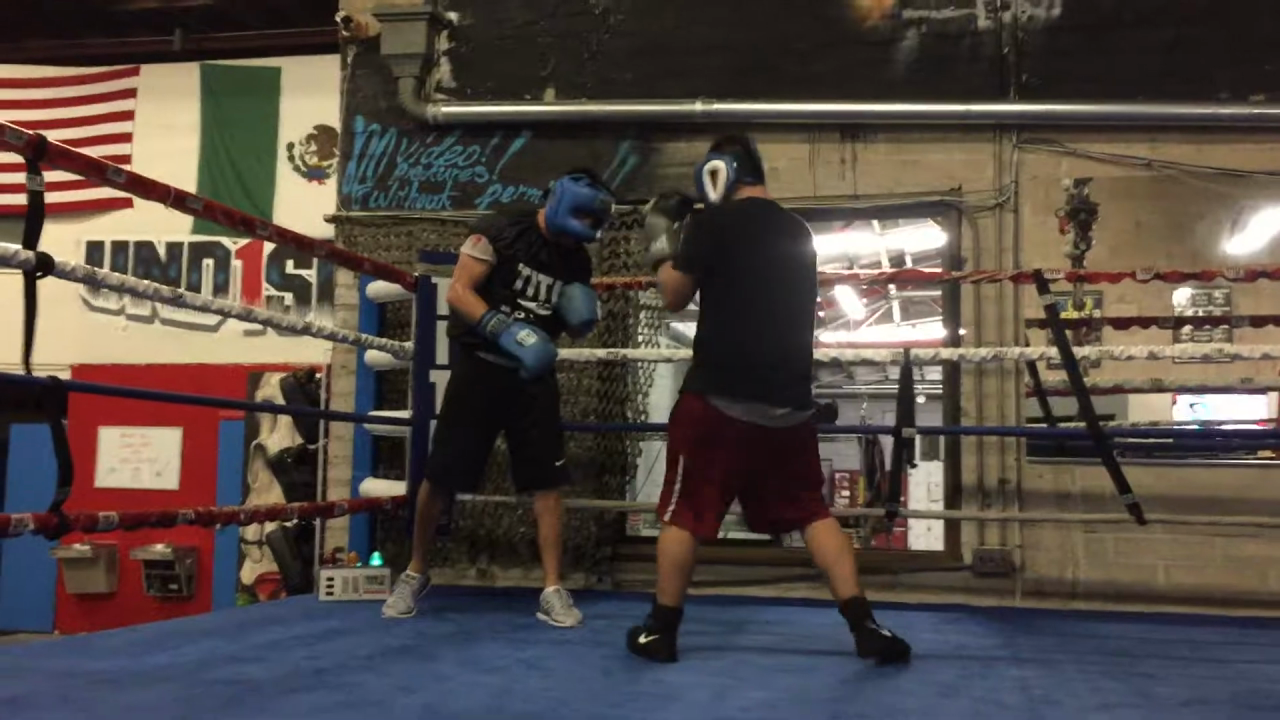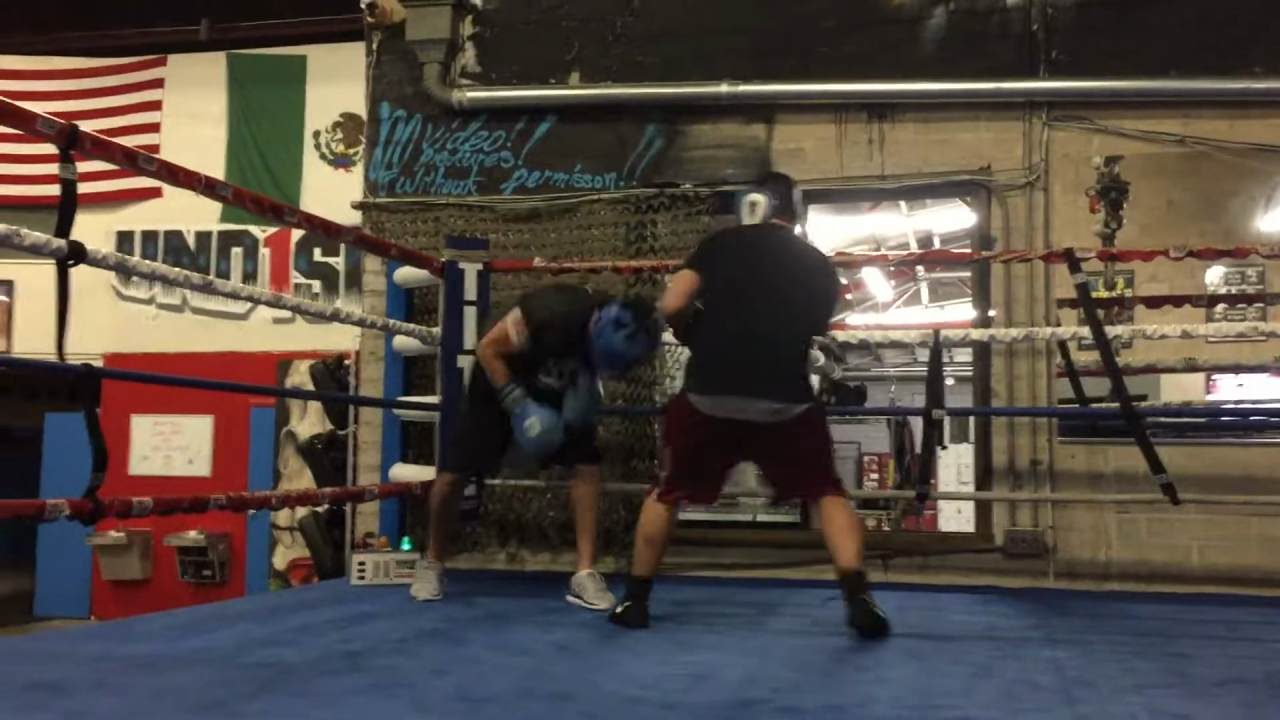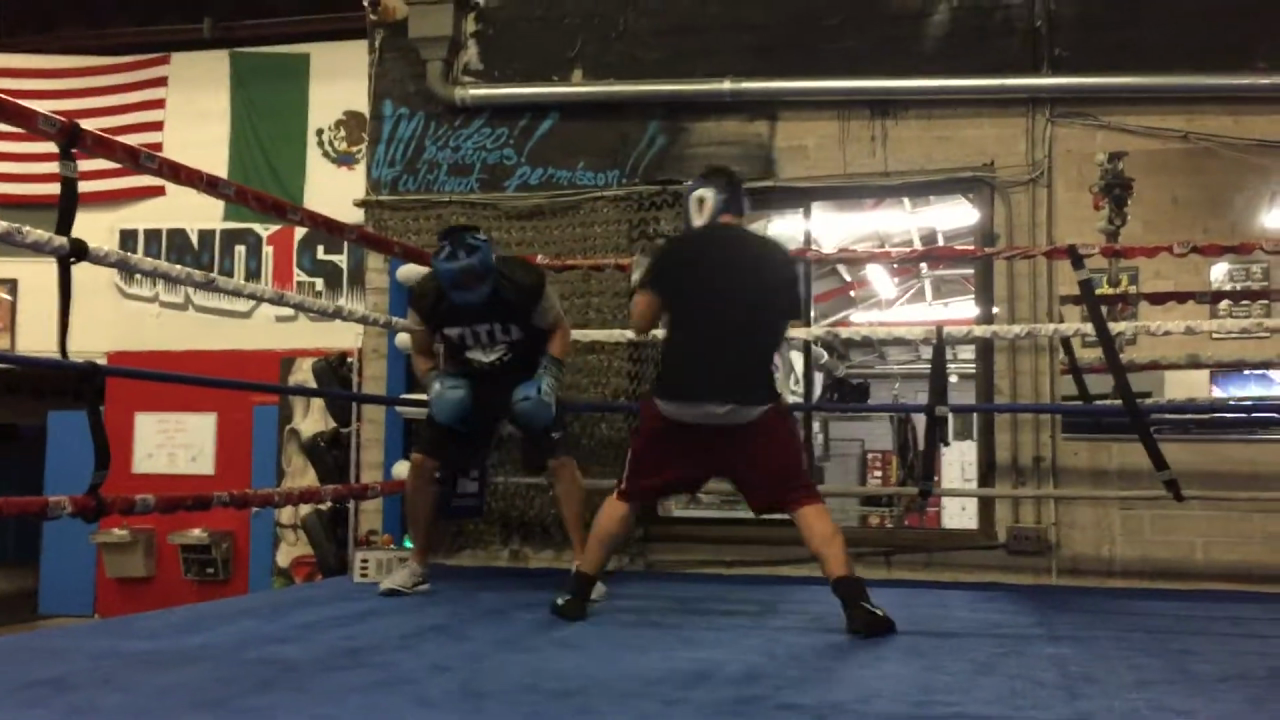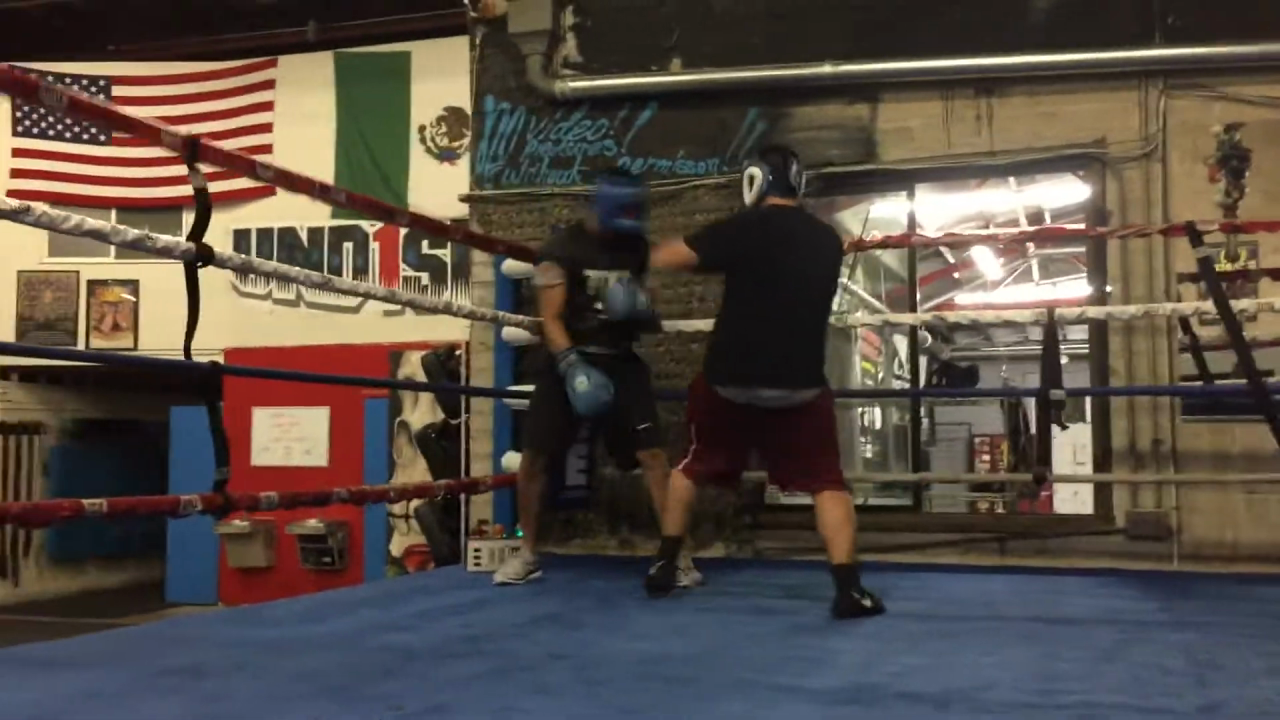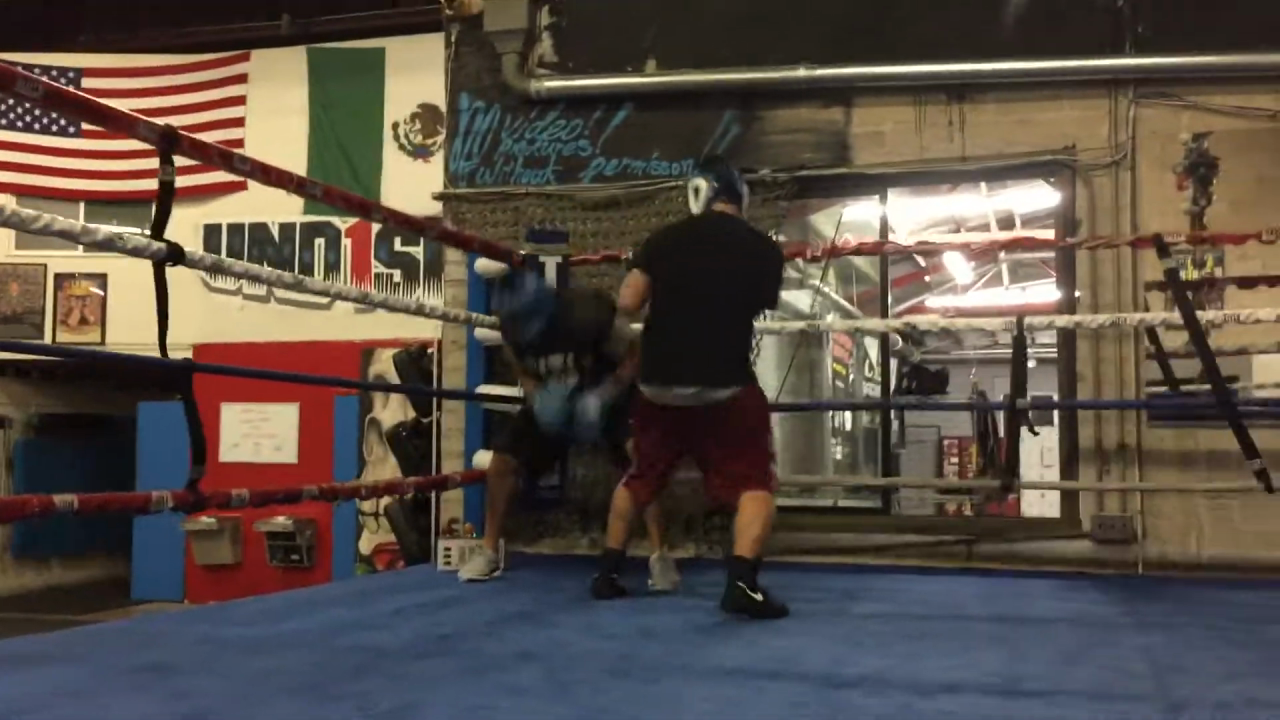
dt=0.7s
person 1, frame 1
left shoulder: (713, 222)
right shoulder: (797, 232)
left elbow: (673, 296)
left wrist: (661, 239)
left hip: (719, 395)
right hip: (788, 399)
left knee: (683, 513)
right knee: (811, 513)
left ankle: (660, 630)
right ankle: (865, 625)
person 1, frame 2
left shoulder: (720, 244)
right shoulder: (819, 264)
left elbow: (672, 306)
left wrist: (690, 323)
left hip: (709, 395)
right hip: (786, 401)
left knee: (667, 492)
right knee: (826, 492)
left ankle: (635, 599)
right ankle: (859, 599)
person 1, frame 3
left shoulder: (681, 248)
right shoulder: (779, 258)
left elbow: (640, 322)
right elbow: (784, 323)
left wrist: (643, 281)
left hip: (676, 401)
right hip: (751, 404)
left knee: (628, 495)
right knee: (802, 498)
left ankle: (577, 593)
right ankle: (857, 603)
person 1, frame 4
left shoulder: (738, 229)
right shoulder: (827, 239)
left elbow: (665, 259)
left wrist: (702, 251)
left hip: (728, 380)
right hip: (798, 386)
left knee: (694, 467)
right knee: (827, 482)
left ankle: (665, 562)
right ankle: (849, 587)
person 1, frame 5
left shoulder: (666, 239)
right shoulder: (764, 249)
left elbow: (628, 303)
left hip: (659, 384)
right hip: (727, 387)
left knee: (639, 481)
right knee: (755, 486)
left ankle: (607, 572)
right ankle: (742, 581)
person 2, frame 1
left shoulder: (577, 261)
right shoulder: (499, 231)
left elbow: (575, 328)
right elbow: (458, 293)
left wrist: (581, 318)
right wrist: (506, 331)
left hip: (534, 376)
right hip: (480, 366)
left knee: (548, 483)
right knee: (441, 476)
left ankle: (553, 591)
right ankle: (416, 573)
person 2, frame 2
left shoulder: (630, 334)
right shoulder: (547, 315)
right elbow: (487, 350)
left wrist: (586, 389)
right wrist: (520, 405)
left hip: (564, 389)
right hip: (507, 379)
left knee: (586, 467)
right knee: (452, 474)
left ankle: (585, 575)
right ankle: (431, 563)
person 2, frame 3
left shoulder: (524, 281)
right shoulder: (427, 297)
left elbow: (559, 329)
right elbow: (421, 353)
left wrist: (548, 377)
right wrist: (436, 384)
left hip: (525, 379)
right hip: (468, 386)
left knee: (560, 461)
right knee: (422, 463)
right ankle: (417, 566)
person 2, frame 4
left shoulder: (636, 247)
right shoulder: (561, 251)
right elbow: (550, 318)
left wrist: (636, 307)
right wrist: (572, 367)
left hip: (620, 361)
right hip: (569, 361)
left knee: (652, 453)
right knee: (535, 455)
left ankle: (677, 554)
right ankle: (527, 553)
person 2, frame 5
left shoulder: (592, 314)
right shoulder: (514, 328)
left elbow: (630, 359)
right elbow: (525, 374)
left wrist: (601, 396)
right wrist: (539, 397)
left hip: (605, 395)
right hip: (553, 402)
right knee: (504, 456)
left ankle: (659, 554)
right ankle: (489, 552)
